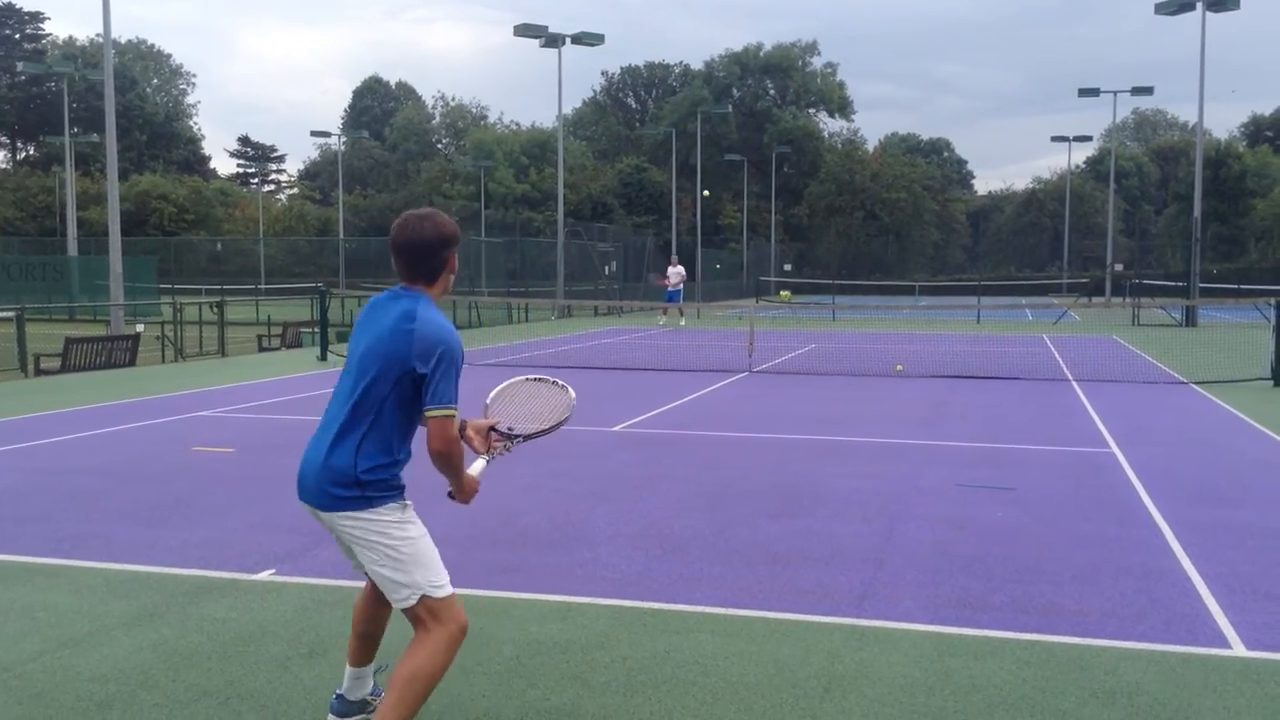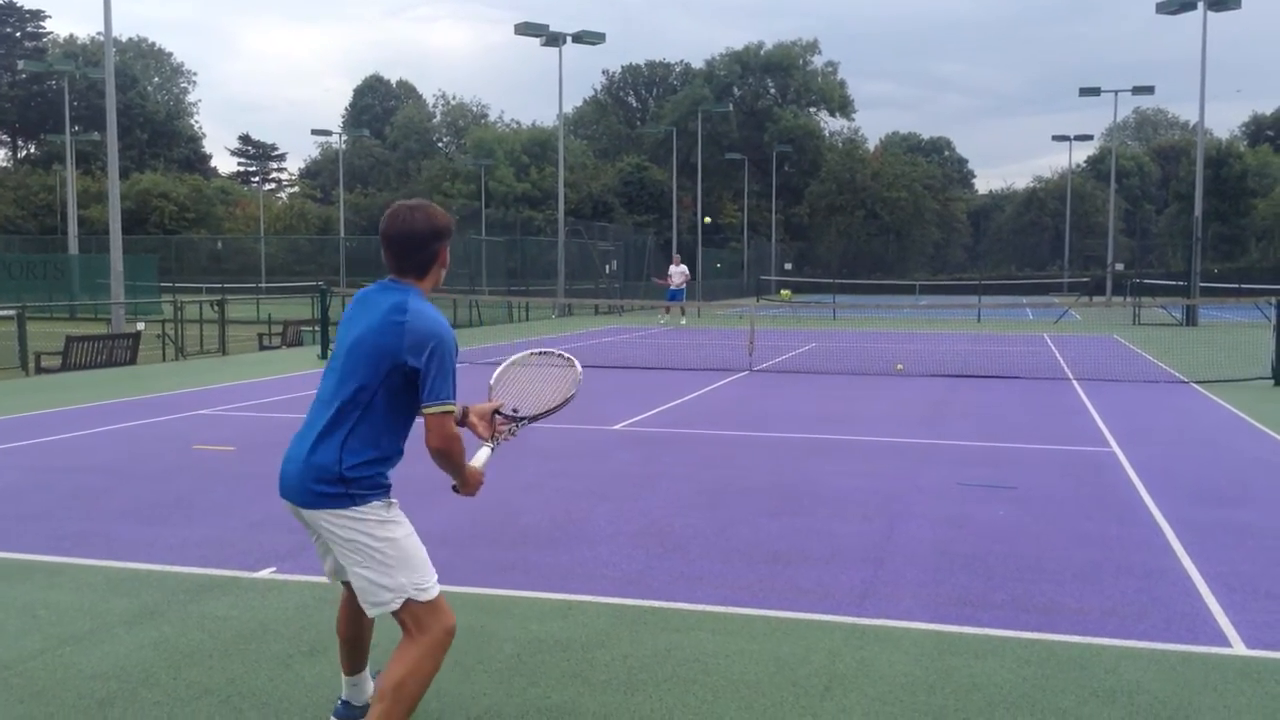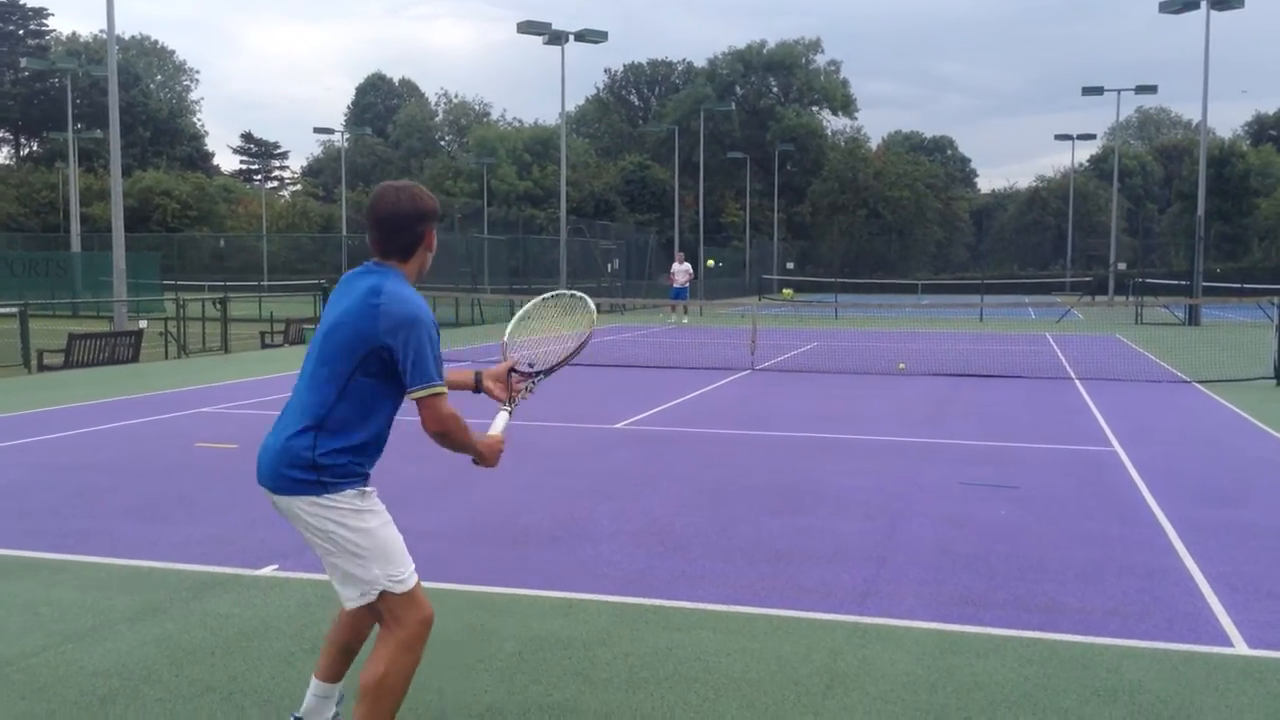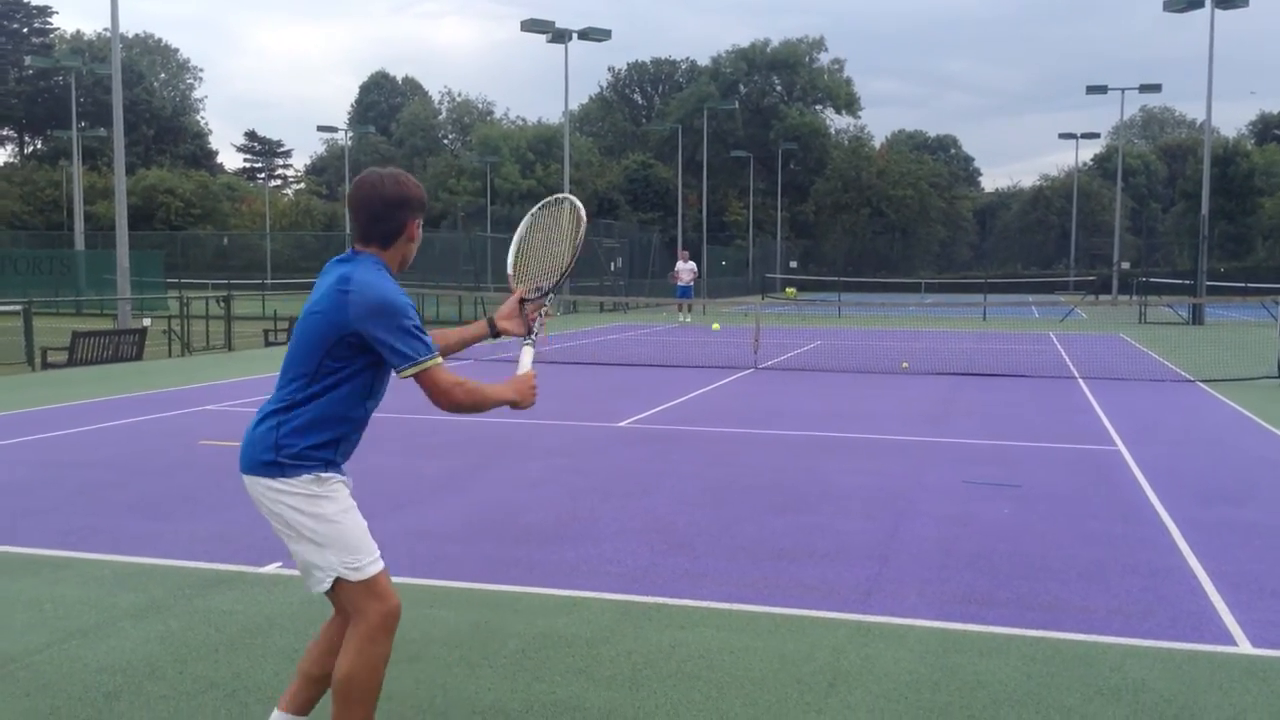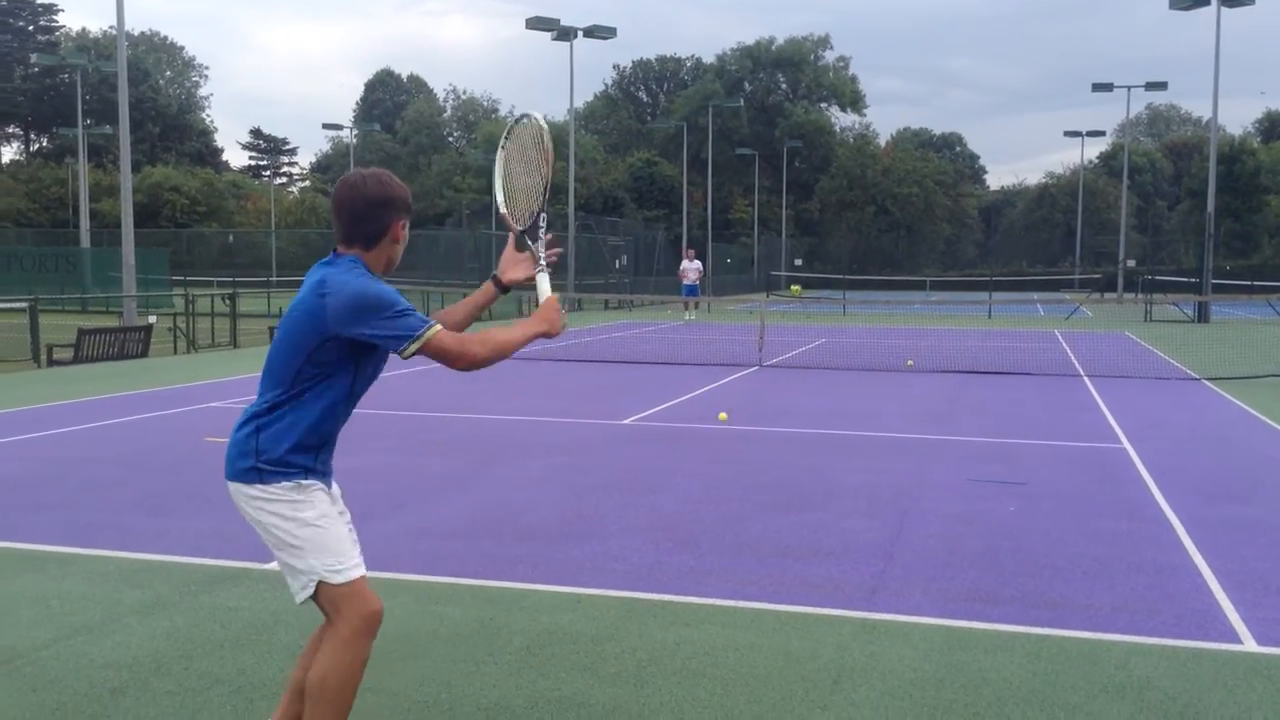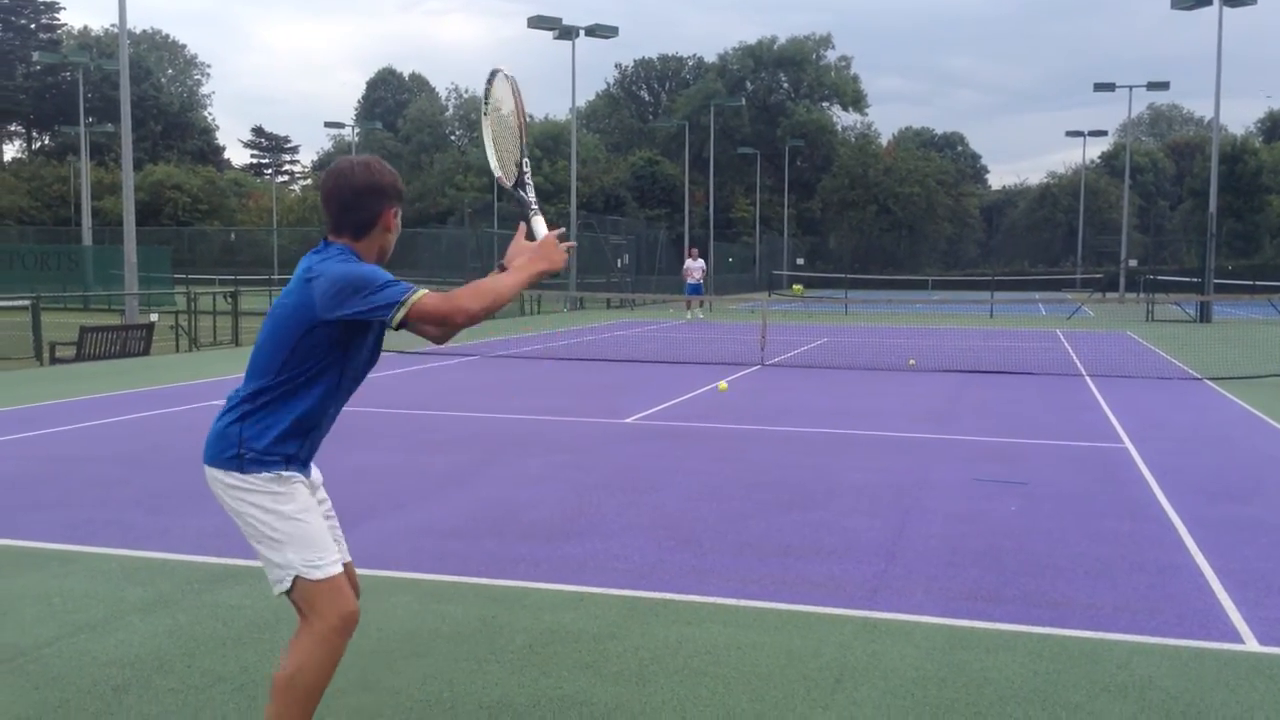
dt=0.1s
person 1, frame 1
left shoulder: (376, 310)
right shoulder: (437, 334)
right elbow: (441, 444)
left wrist: (465, 426)
right wrist: (462, 482)
left hip: (321, 481)
right hip: (362, 493)
left knee: (383, 583)
right knee: (444, 623)
person 1, frame 2
left shoulder: (364, 302)
right shoulder: (430, 328)
right elbow: (439, 441)
left wrist: (463, 413)
right wrist: (465, 475)
left hip: (303, 477)
right hip: (347, 490)
left knee: (364, 585)
right knee: (431, 626)
person 1, frame 3
left shoulder: (358, 287)
right shoulder: (405, 308)
right elbow: (437, 423)
left wrist: (475, 380)
right wrist: (481, 448)
left hip: (302, 468)
right hip: (323, 479)
left knee: (368, 603)
right knee: (410, 617)
person 1, frame 4
left shoulder: (349, 274)
right shoulder: (376, 293)
left elbow: (414, 352)
right elbow: (448, 394)
left wrist: (492, 326)
right wrist: (510, 393)
left hip: (289, 458)
right hip: (292, 466)
left knee: (358, 605)
right knee: (377, 610)
person 1, frame 5
left shoulder: (349, 281)
right shoulder: (351, 292)
left elbow: (437, 334)
right elbow: (460, 353)
left wrist: (498, 282)
right wrist: (535, 327)
left hip: (300, 469)
right hip: (271, 477)
left knee: (350, 610)
right knee: (358, 614)
person 1, frame 6
left shoulder: (343, 269)
right shoulder: (340, 277)
left elbow: (437, 326)
right elbow: (450, 311)
left wrist: (508, 270)
right wrist: (532, 270)
left hip: (284, 459)
right hip: (254, 465)
left knee: (341, 595)
right knee: (333, 613)
